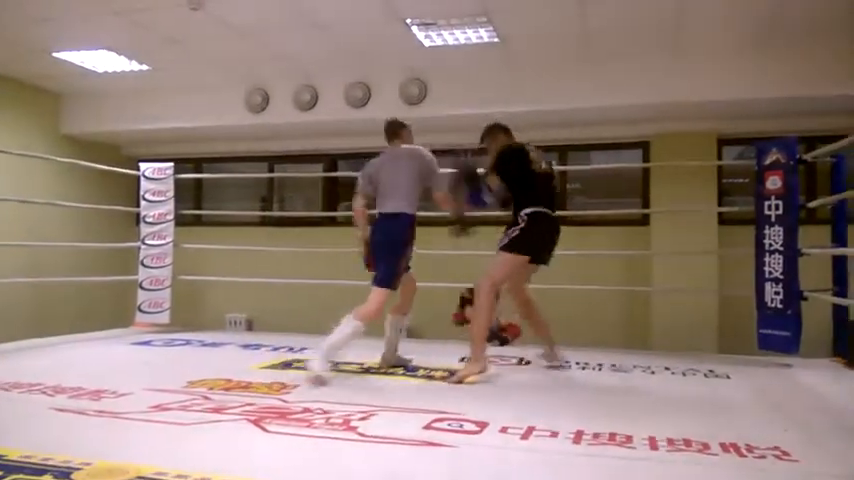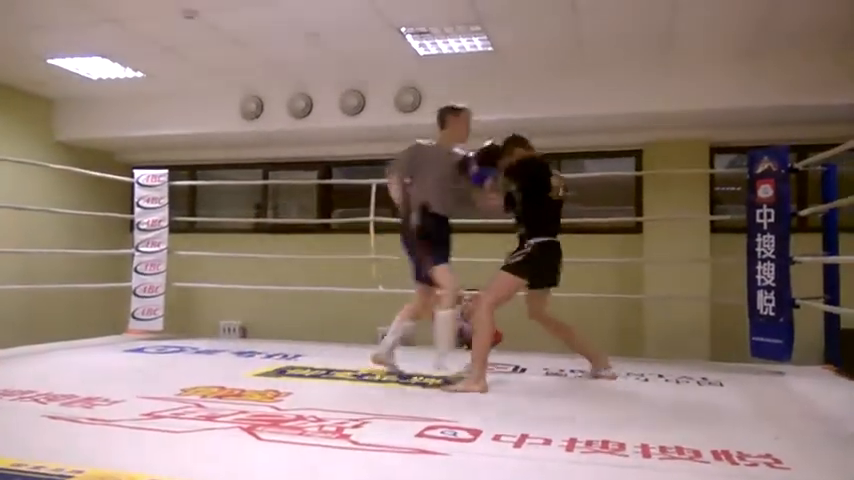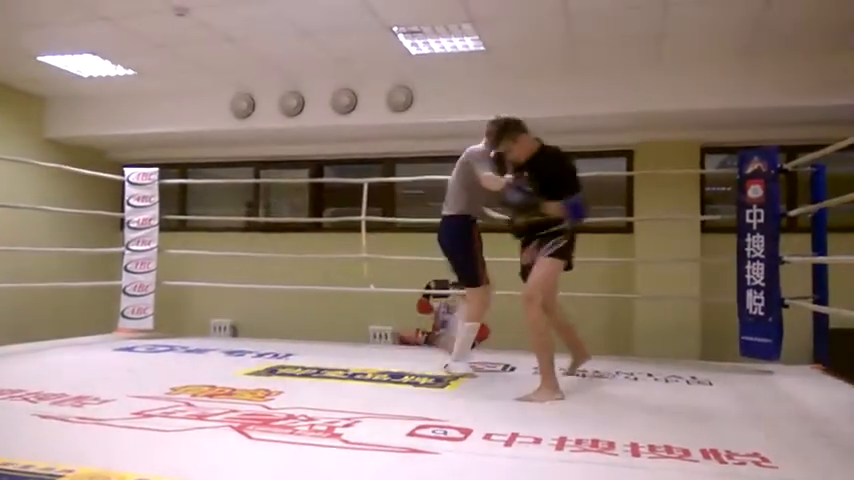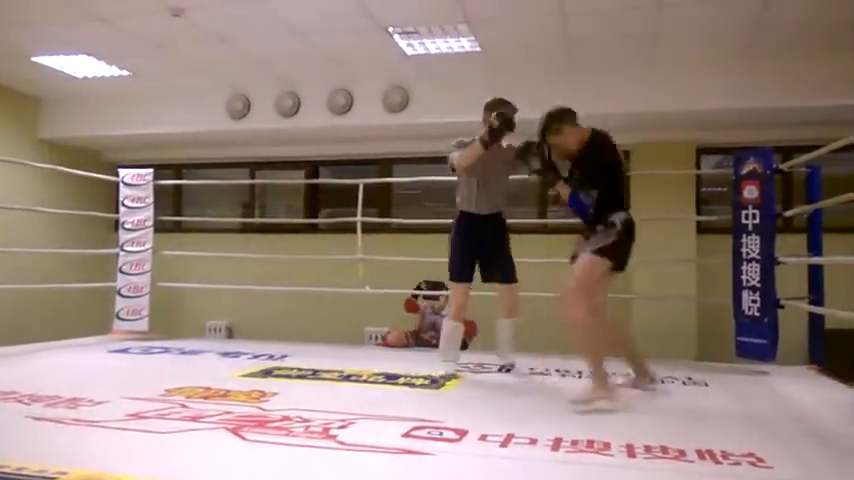
dt=0.3s
person 1, frame 1
left shoulder: (509, 152)
right shoulder: (535, 159)
left elbow: (496, 187)
left hip: (531, 224)
right hip: (547, 226)
left knee: (486, 286)
right knee: (515, 289)
left ankle: (476, 361)
right ankle: (551, 349)
person 1, frame 2
left shoulder: (532, 166)
right shoulder: (548, 174)
left hip: (537, 249)
right hip: (543, 251)
left knee: (485, 303)
right knee: (538, 314)
left ankle: (476, 378)
right ankle: (598, 361)
person 1, frame 3
left shoulder: (555, 160)
right shoulder: (522, 164)
left elbow: (575, 211)
right elbow: (516, 196)
left wrist: (538, 207)
right wrist: (517, 201)
left hip: (556, 236)
right hip: (534, 237)
left knee: (532, 300)
right knee: (547, 306)
left ankle: (549, 385)
right ankle: (579, 353)
person 1, frame 4
left shoulder: (598, 151)
right shoulder: (592, 143)
left elbow: (583, 206)
right elbow: (573, 180)
left wrist: (554, 180)
right wrist: (544, 159)
left hip: (612, 229)
right hip: (600, 230)
left knee: (573, 298)
right knee: (590, 307)
left ankle: (600, 381)
right ankle: (641, 372)
person 2, frame 1
left shoulder: (374, 165)
right shoulder: (420, 154)
left elbow: (359, 205)
right elbow: (440, 195)
left wrist: (366, 239)
left hip: (381, 228)
right hip: (400, 228)
left knee: (409, 287)
right knee: (375, 305)
left ankle: (390, 354)
right ankle: (321, 358)
person 2, frame 2
left shoulder: (461, 159)
right shoulder: (421, 149)
left elbow: (482, 191)
right elbow: (393, 178)
left wrist: (474, 173)
right wrist: (406, 211)
left hip: (438, 230)
right hip: (419, 227)
left knee: (423, 299)
right knee: (448, 284)
left ankle: (384, 351)
right ankle: (443, 357)
person 2, frame 3
left shoulder: (479, 156)
right shoulder: (478, 155)
right elbow: (490, 183)
left hip: (452, 228)
right hip: (462, 229)
left knee: (475, 295)
right knee: (480, 296)
left ankle: (457, 350)
right ankle: (457, 360)
person 2, frame 4
left shoulder: (508, 152)
right shoulder: (463, 146)
right elbow: (458, 163)
right wrist: (488, 140)
left hip: (495, 225)
right hip: (467, 225)
left knee: (509, 297)
right knee: (460, 297)
left ankle: (505, 354)
right ankle: (448, 361)
